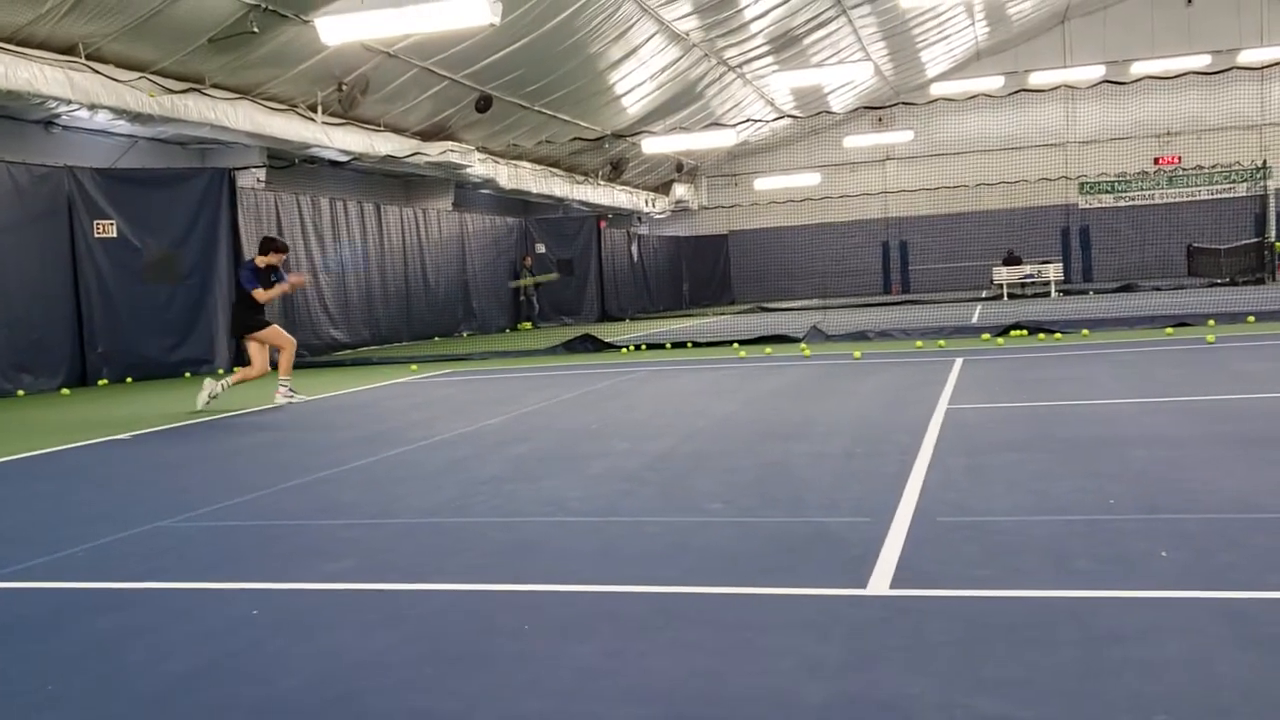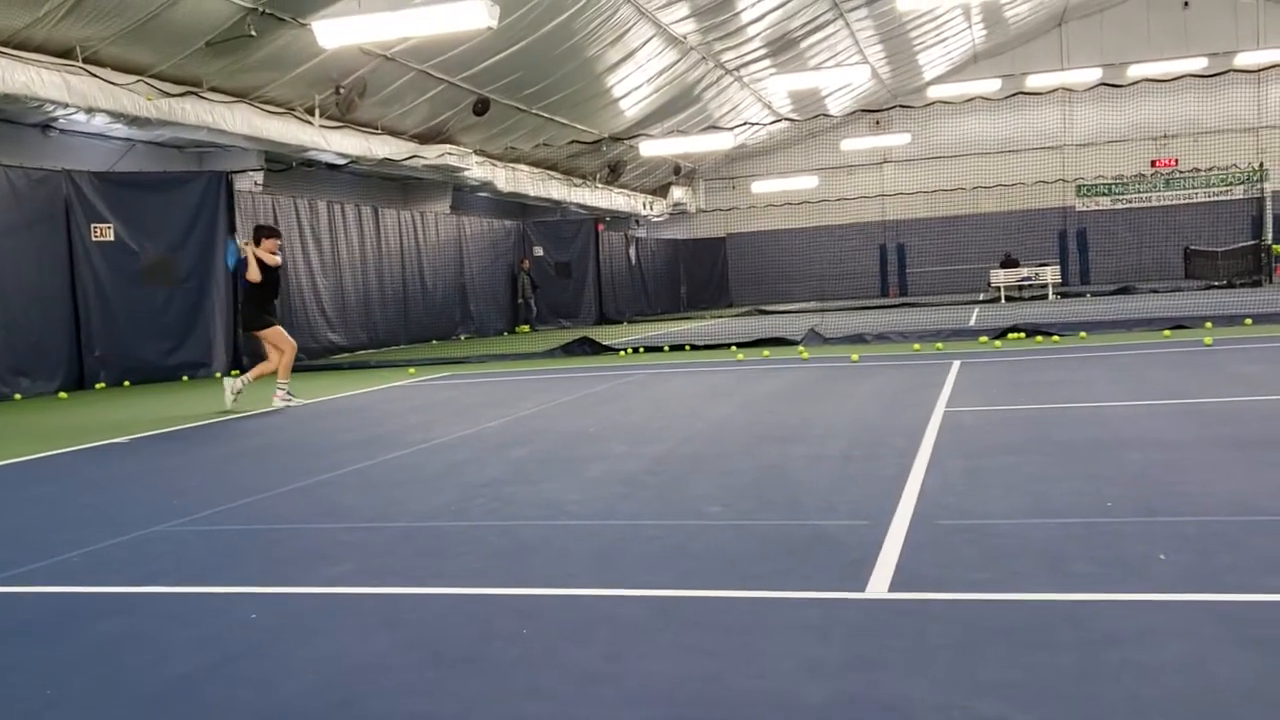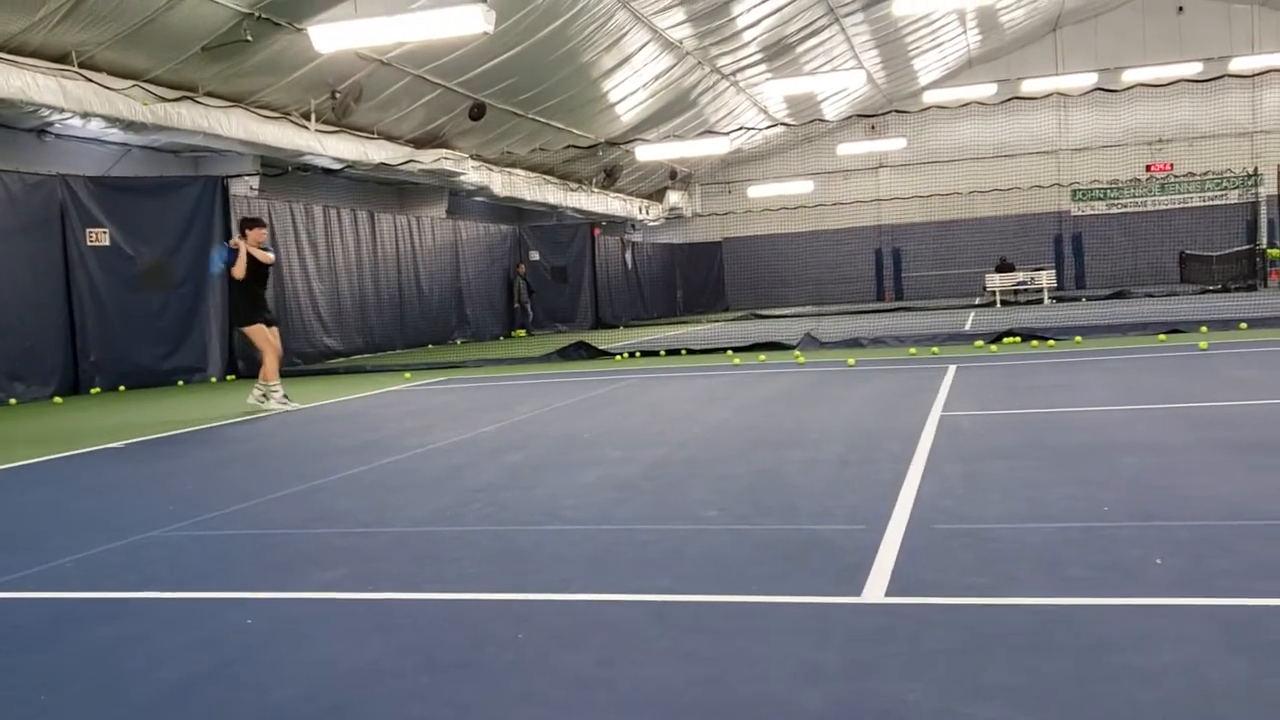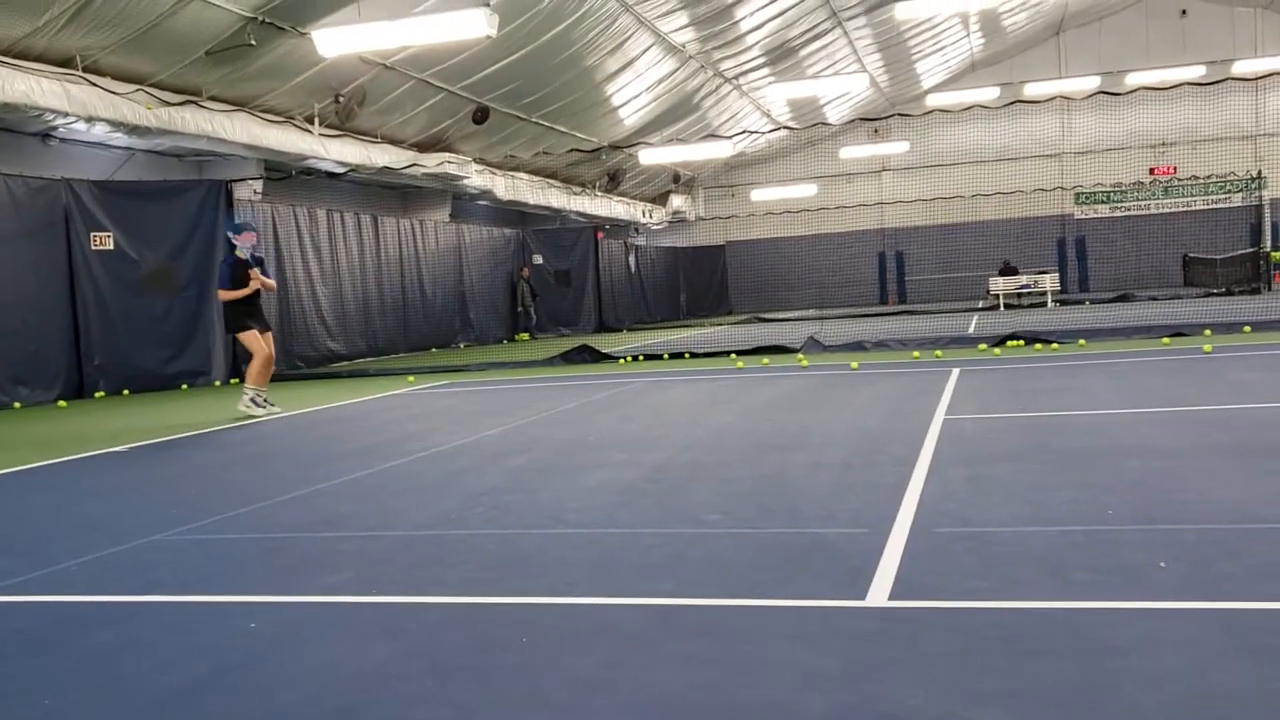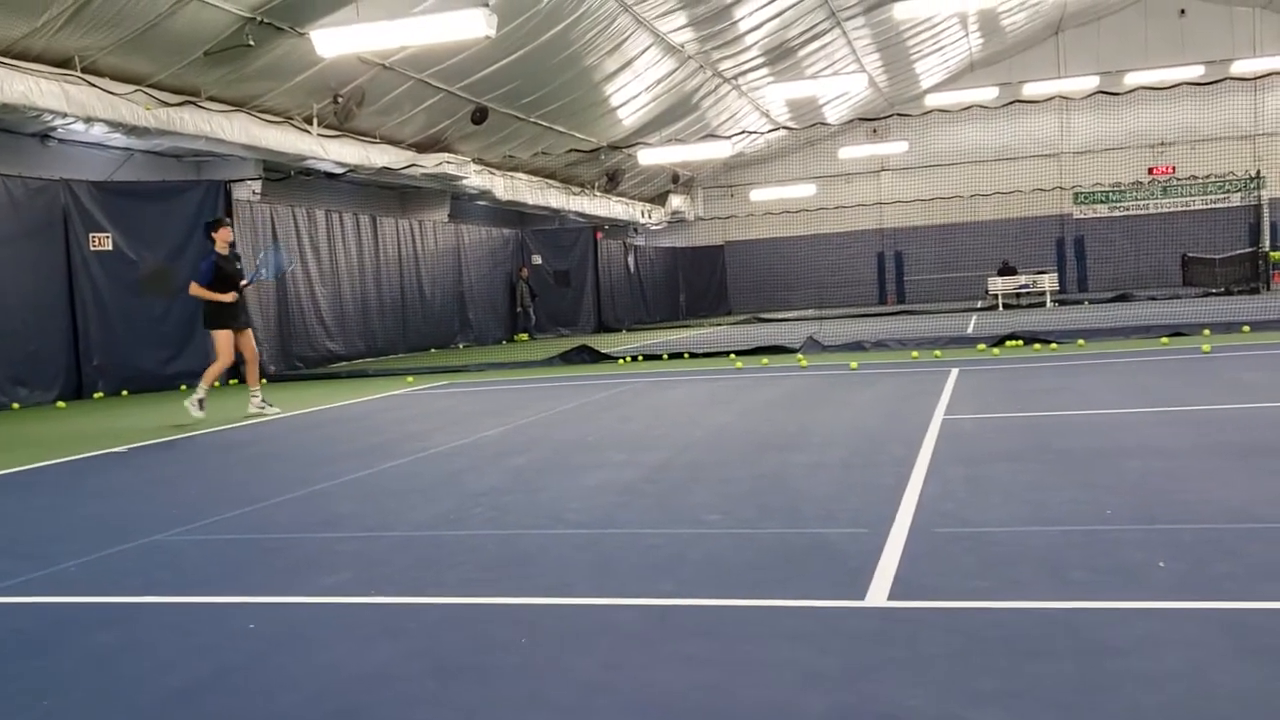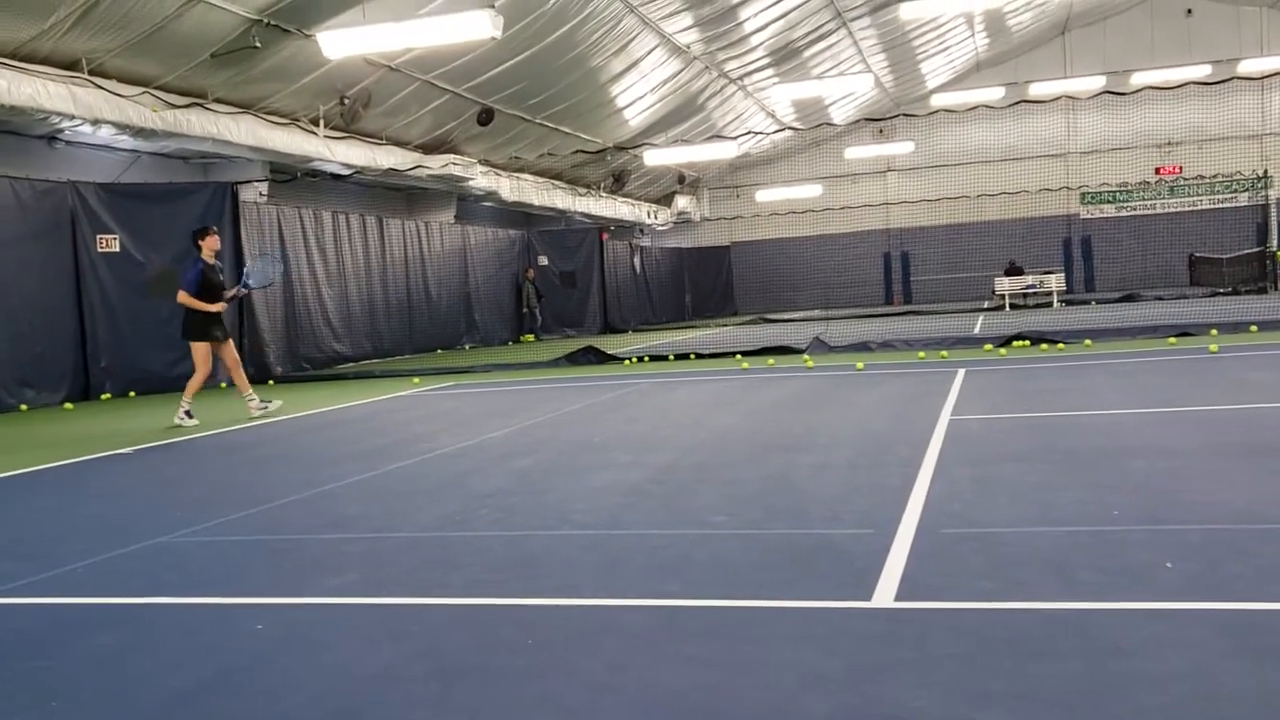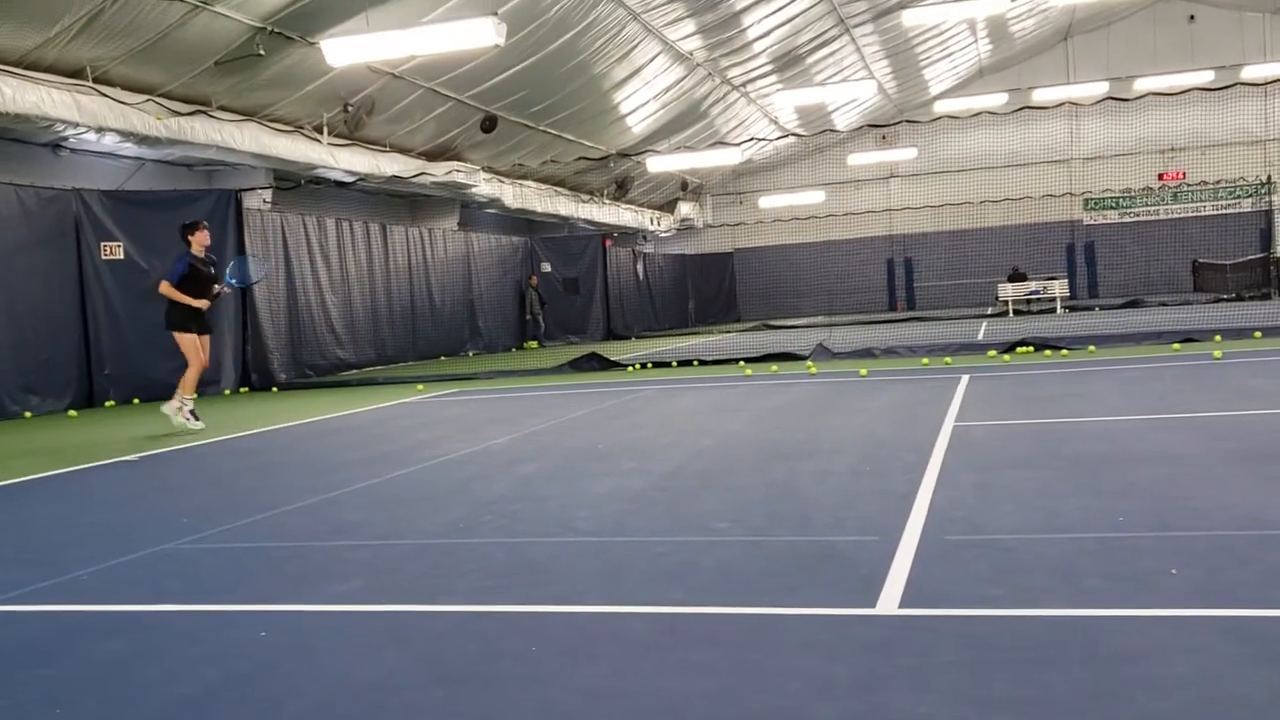
dt=0.2s
person 1, frame 1
left shoulder: (273, 268)
right shoulder: (247, 271)
left elbow: (287, 288)
right elbow: (262, 298)
left wrist: (293, 282)
right wrist: (284, 286)
left hip: (254, 318)
right hip: (246, 319)
left knee: (260, 368)
right knee: (289, 344)
left ankle: (217, 386)
right ankle: (283, 391)
person 1, frame 2
left shoulder: (273, 256)
right shoulder: (248, 261)
left elbow: (274, 262)
right elbow: (255, 278)
left wrist: (254, 249)
right wrist: (249, 253)
left hip: (267, 313)
right hip: (255, 314)
left knee: (276, 361)
right knee: (290, 347)
left ankle: (236, 384)
right ankle: (281, 394)
person 1, frame 3
left shoulder: (264, 251)
right shoulder: (239, 255)
left elbow: (269, 259)
right elbow: (238, 275)
left wrist: (247, 245)
right wrist: (242, 248)
left hip: (261, 307)
right hip: (245, 309)
left knee: (276, 352)
right knee: (271, 349)
left ankle: (258, 393)
right ankle: (277, 397)
person 1, frame 4
left shoulder: (257, 260)
right shoulder: (229, 264)
left elbow: (272, 287)
right elbow: (222, 296)
left wrist: (261, 279)
right wrist: (248, 289)
left hip: (256, 313)
right hip: (237, 316)
left knee: (269, 358)
right knee: (262, 354)
left ankle: (260, 399)
right ankle: (247, 399)
person 1, frame 5
left shoulder: (235, 257)
right shoulder: (211, 261)
right elbow: (193, 289)
left wrist: (243, 284)
right wrist: (223, 297)
left hip: (237, 311)
right hip: (219, 314)
left knee: (252, 356)
right knee: (226, 359)
left ankle: (256, 401)
right ankle: (196, 398)
person 1, frame 6
left shoulder: (217, 267)
right shoulder: (197, 268)
right elbow: (182, 298)
left wrist: (229, 294)
right wrist: (210, 307)
left hip: (215, 323)
right hip: (198, 324)
left knee: (234, 363)
right knee: (204, 370)
left ankle: (254, 404)
right ankle: (183, 411)
person 1, frame 7
left shoulder: (211, 261)
right shoulder: (184, 261)
right elbow: (163, 288)
left wrist: (218, 290)
right wrist: (193, 302)
left hip: (199, 317)
right hip: (181, 316)
left knee: (204, 362)
right knee: (198, 362)
left ankle: (173, 405)
right ankle: (186, 409)
